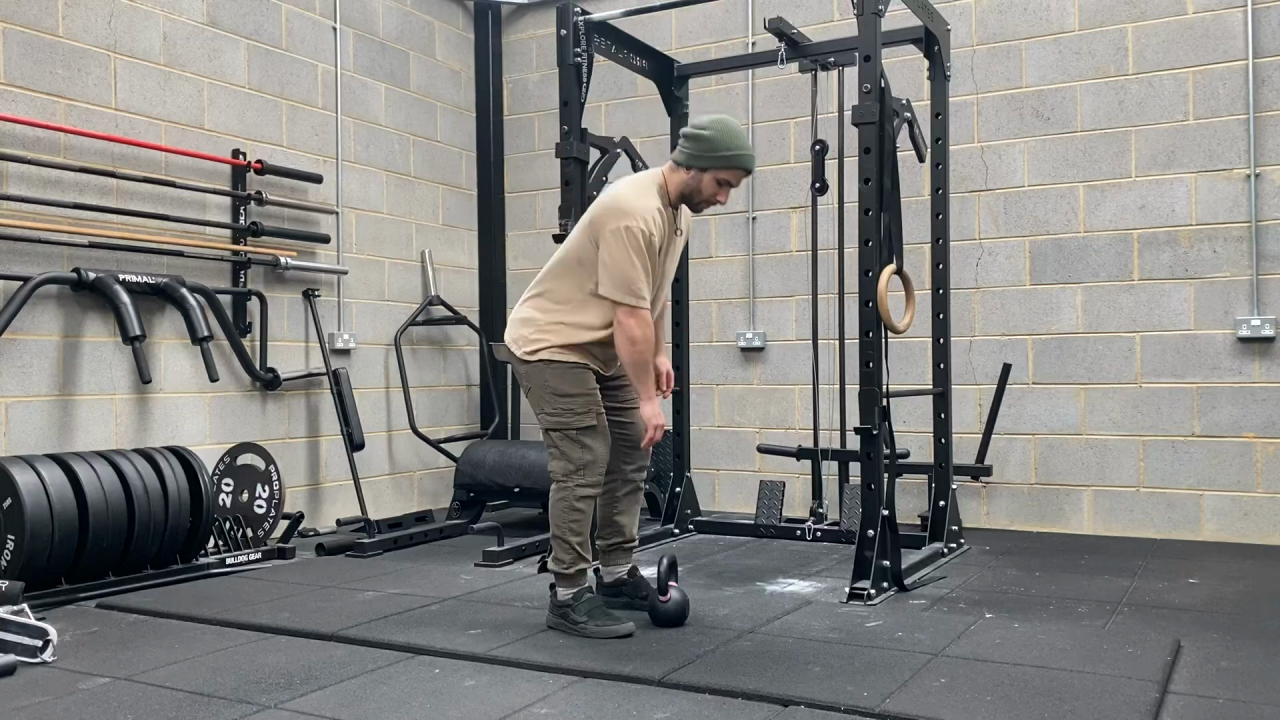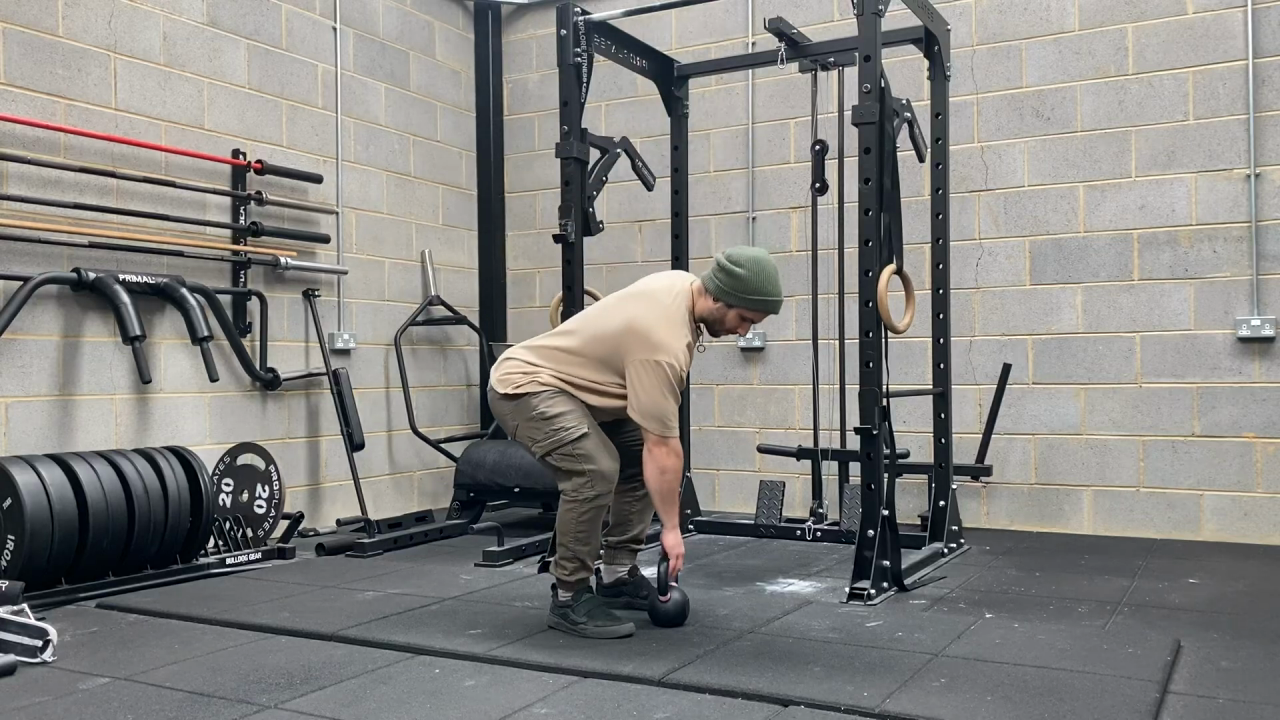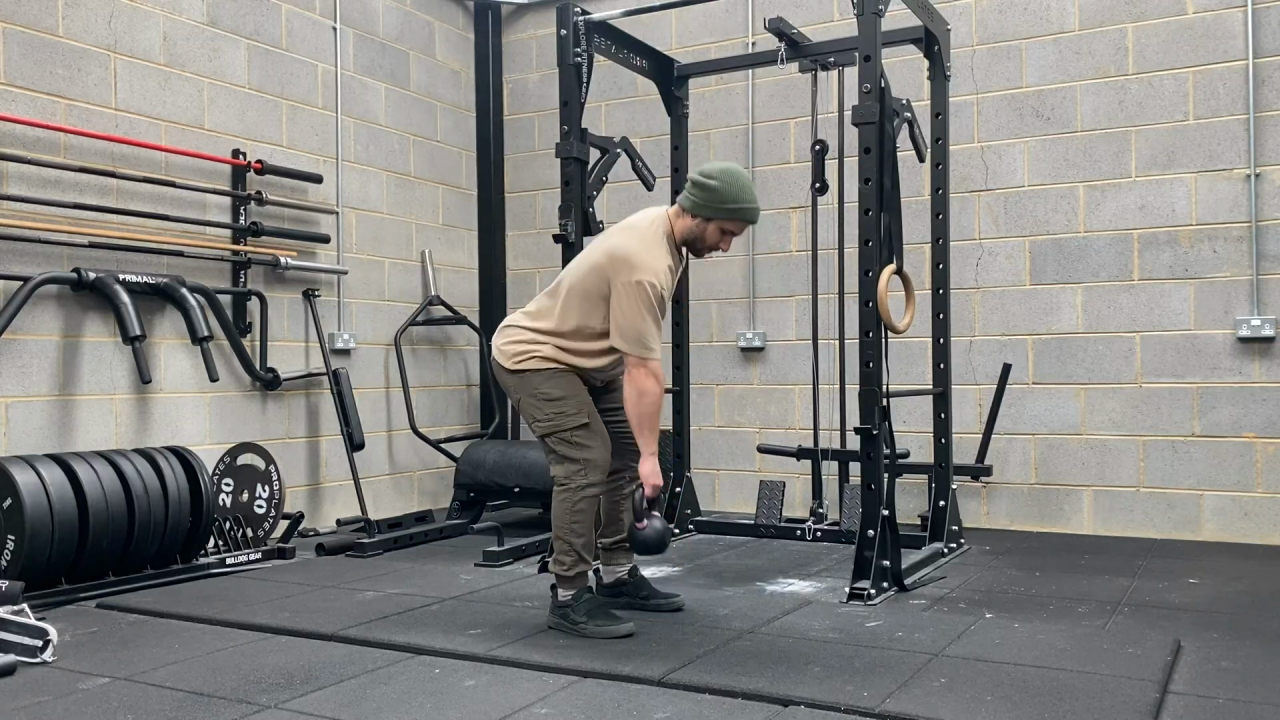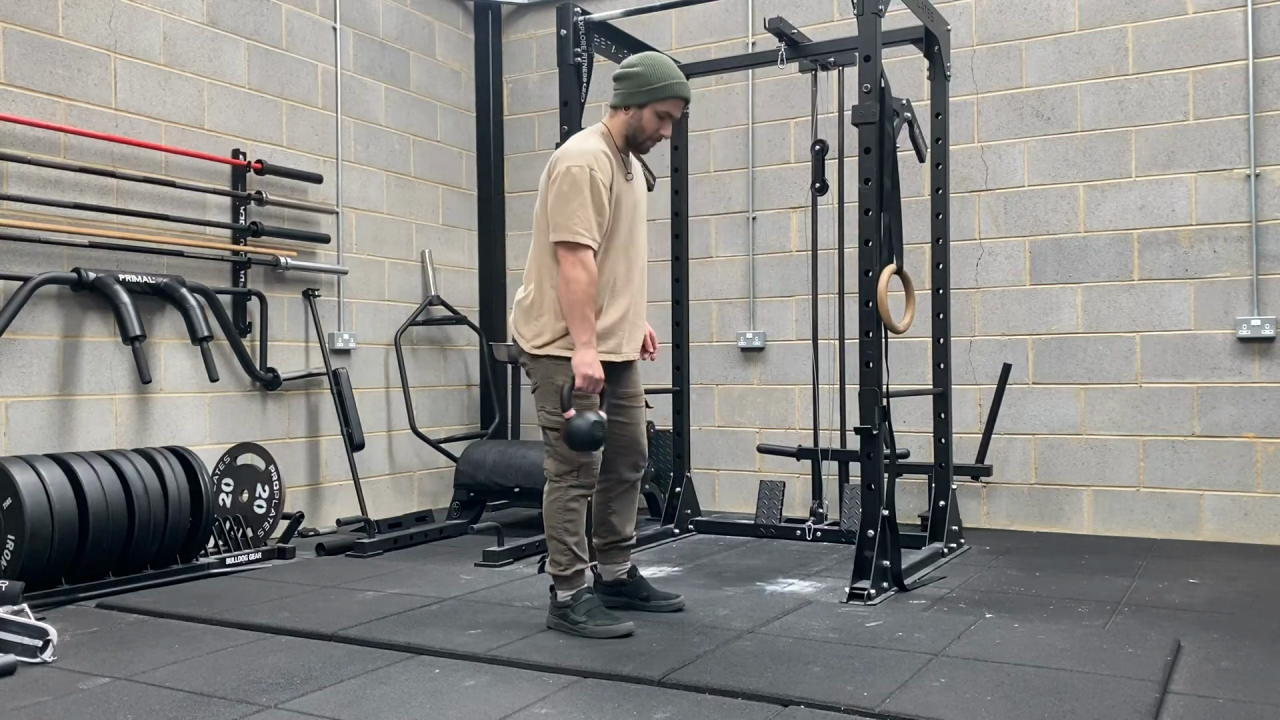
dt=0.5s
person 1, frame 1
left shoulder: (673, 206)
right shoulder: (636, 214)
right elbow: (630, 317)
left wrist: (658, 356)
right wrist: (649, 403)
left hip: (596, 346)
right hip: (549, 343)
left knee: (629, 455)
right knee: (583, 461)
left ankle: (616, 576)
right ankle: (568, 595)
person 1, frame 2
left shoulder: (683, 286)
right shoulder: (662, 344)
right elbow: (663, 447)
right wrist: (671, 528)
left hip: (570, 381)
right hip: (524, 385)
left knee: (644, 463)
right knee: (595, 470)
left ankle: (616, 575)
right ankle: (570, 596)
person 1, frame 3
left shoulder: (664, 232)
right shoulder: (646, 263)
right elbow: (641, 370)
right wrist: (649, 458)
left hip: (581, 354)
right hip: (533, 355)
left knee: (623, 461)
right knee: (586, 463)
left ankle: (616, 576)
right ankle: (569, 596)
person 1, frame 4
left shoulder: (628, 162)
right shoulder: (584, 160)
right elbow: (575, 260)
left wrist: (636, 320)
right wrist: (583, 348)
left hip: (612, 343)
right hip: (562, 344)
left knee: (627, 459)
right knee: (577, 468)
left ankle: (615, 576)
right ankle: (568, 595)
